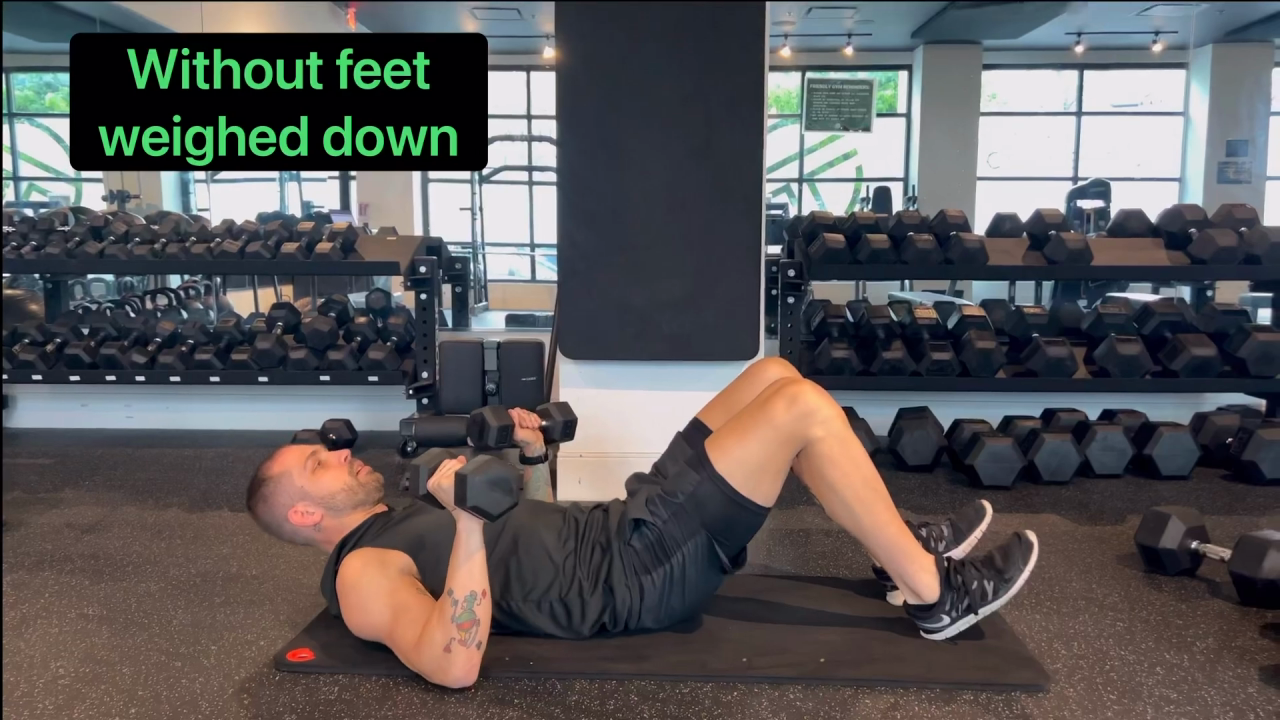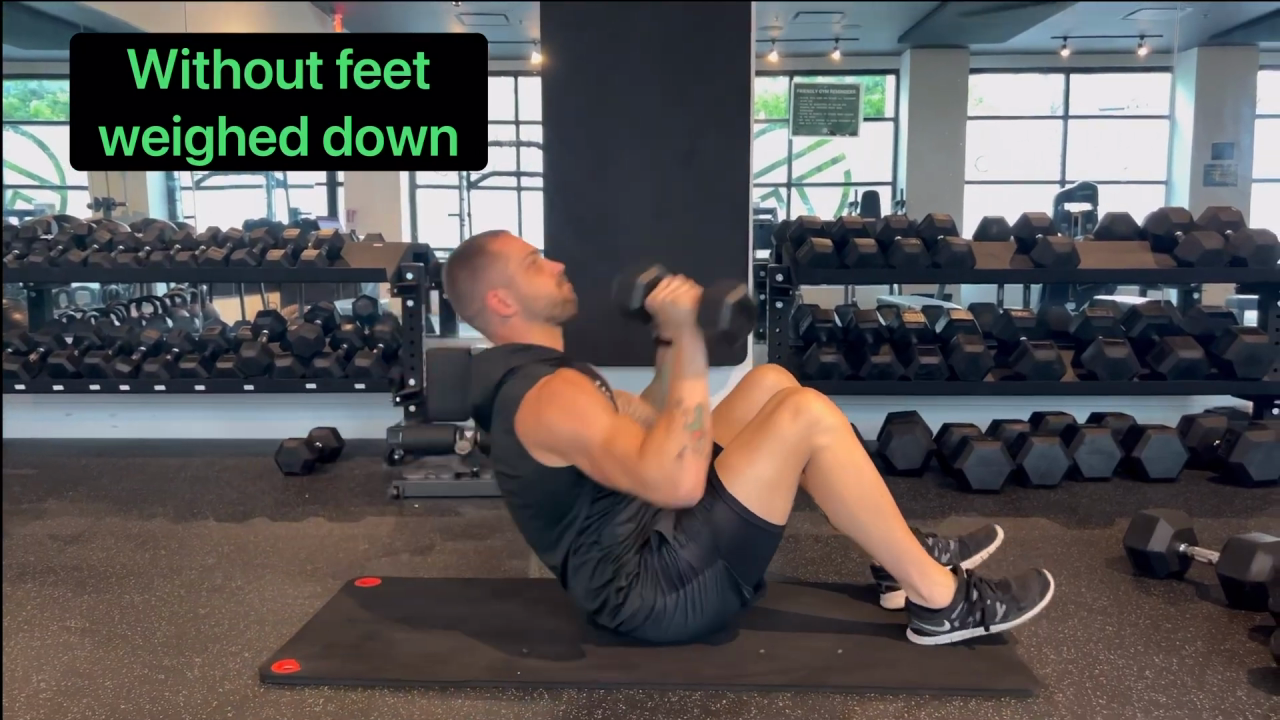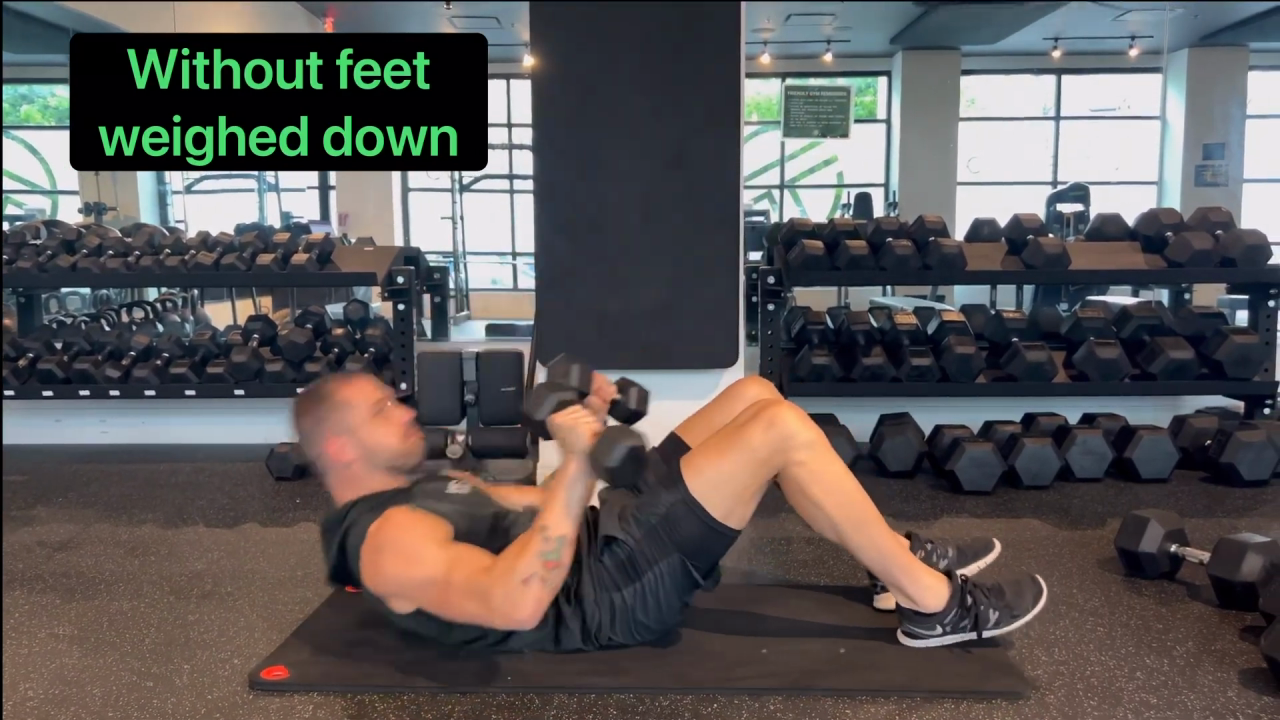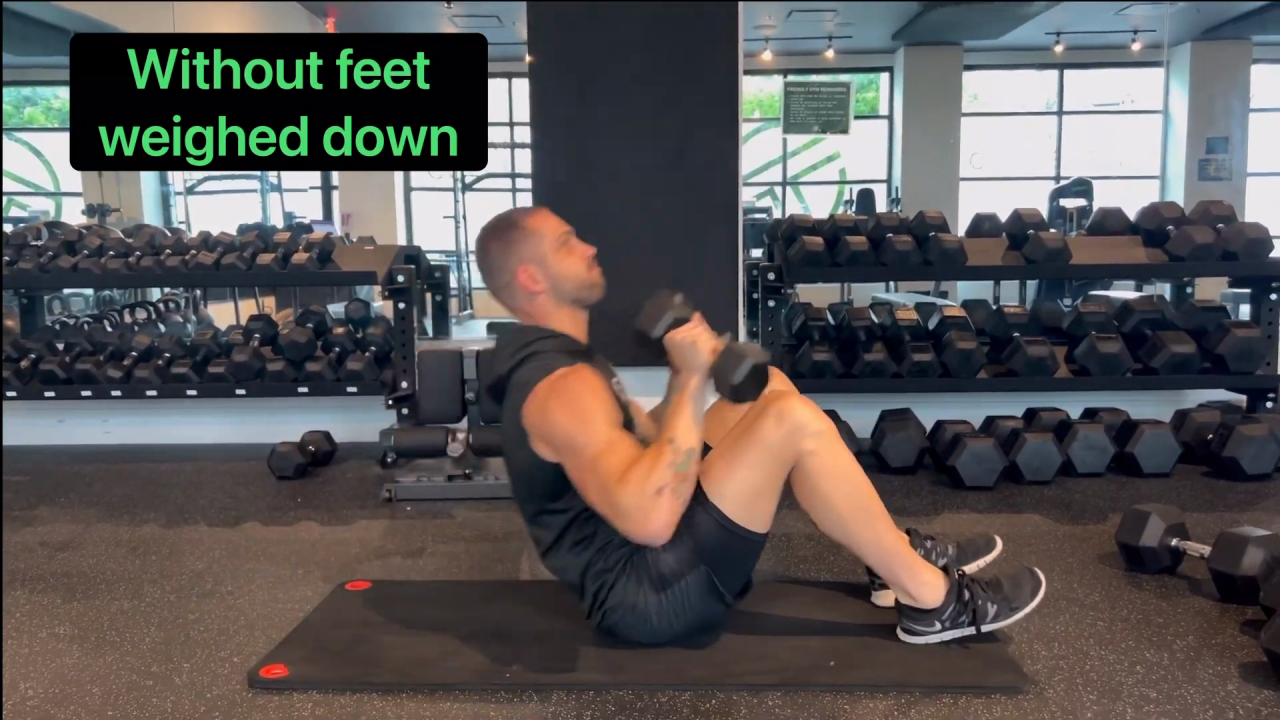
dt=1s
person 1, frame 1
left shoulder: (398, 528)
right shoulder: (364, 573)
right elbow: (456, 665)
left wrist: (530, 457)
right wrist: (467, 518)
left hip: (621, 528)
right hip: (640, 572)
left knee: (772, 375)
right knee: (803, 407)
left ankle: (900, 544)
right ankle: (935, 593)
person 1, frame 2
left shoulder: (540, 376)
right shoulder: (549, 398)
left elbow: (649, 421)
right elbow: (679, 480)
left wrist: (671, 338)
right wrist: (690, 335)
left hip: (659, 549)
right hip: (656, 594)
left knee: (770, 384)
right knee: (806, 415)
left ankle: (906, 561)
right ankle: (943, 605)
person 1, frame 3
left shoulder: (413, 493)
right shoulder: (389, 545)
right elbow: (523, 602)
left wrist: (587, 429)
right wrist: (574, 461)
left hip: (616, 531)
right hip: (622, 590)
left knee: (754, 396)
right knee: (781, 428)
left ankle: (899, 561)
right ankle: (931, 605)
person 1, frame 4
left shoulder: (560, 361)
right shoulder: (558, 388)
left elbow: (647, 437)
right elbow: (650, 517)
left wrist: (689, 368)
right wrist: (694, 374)
left hip: (647, 567)
right hip: (647, 596)
left knee: (769, 390)
right knee: (793, 422)
left ankle: (900, 557)
right ankle: (934, 603)
